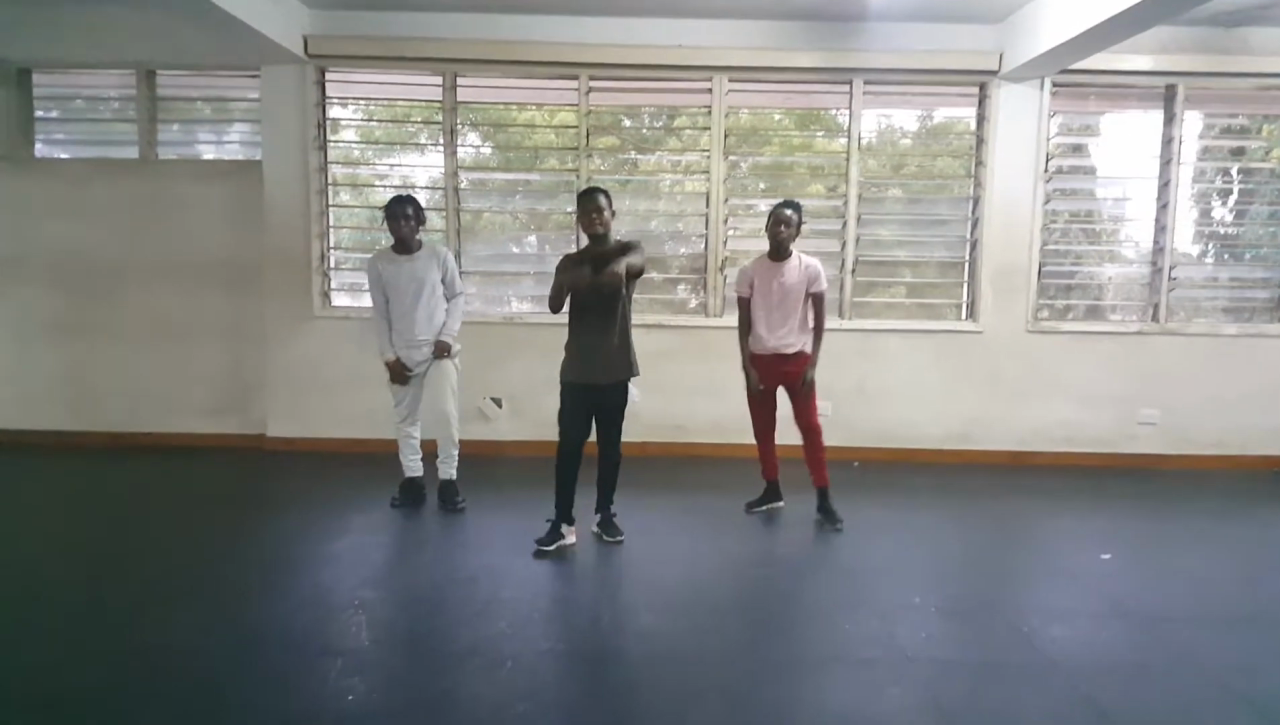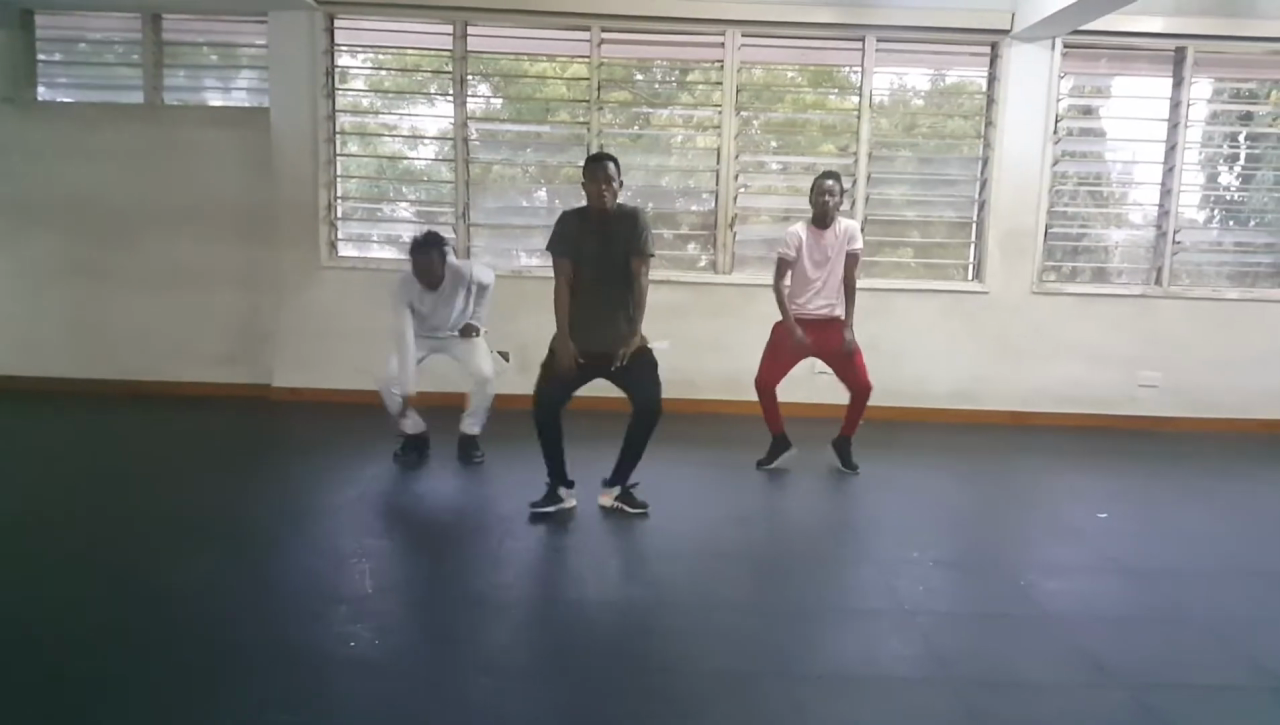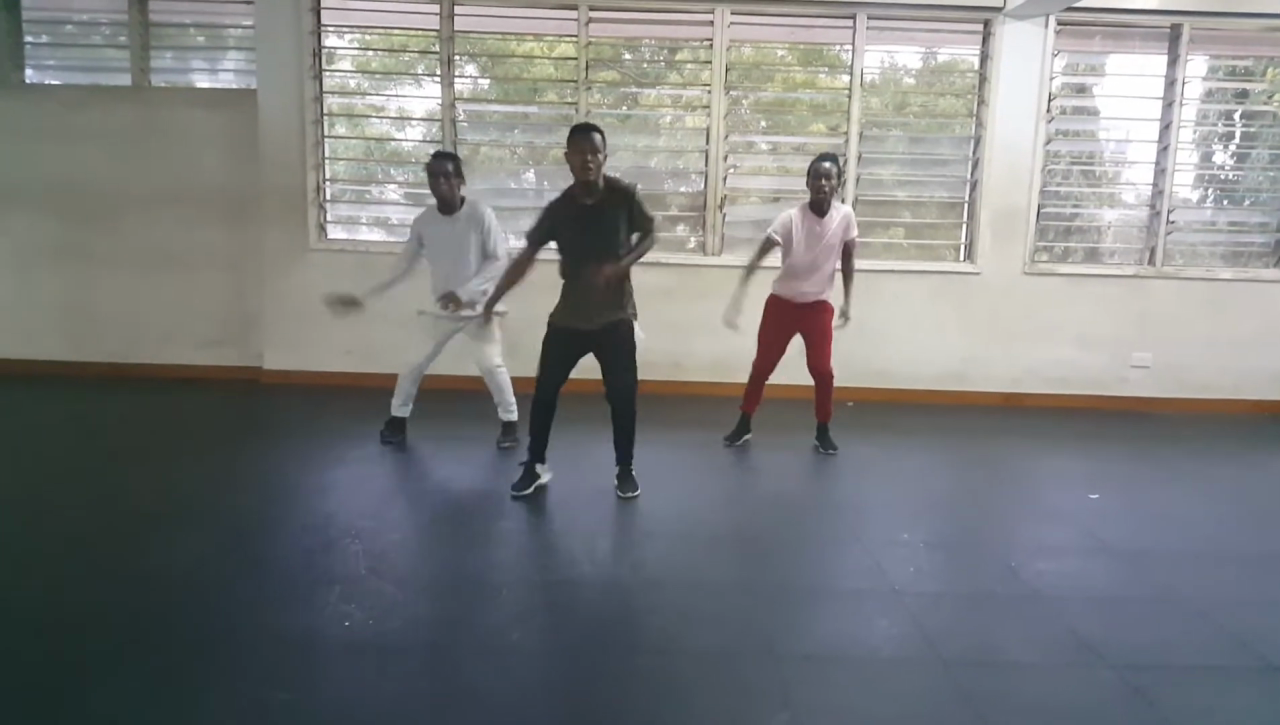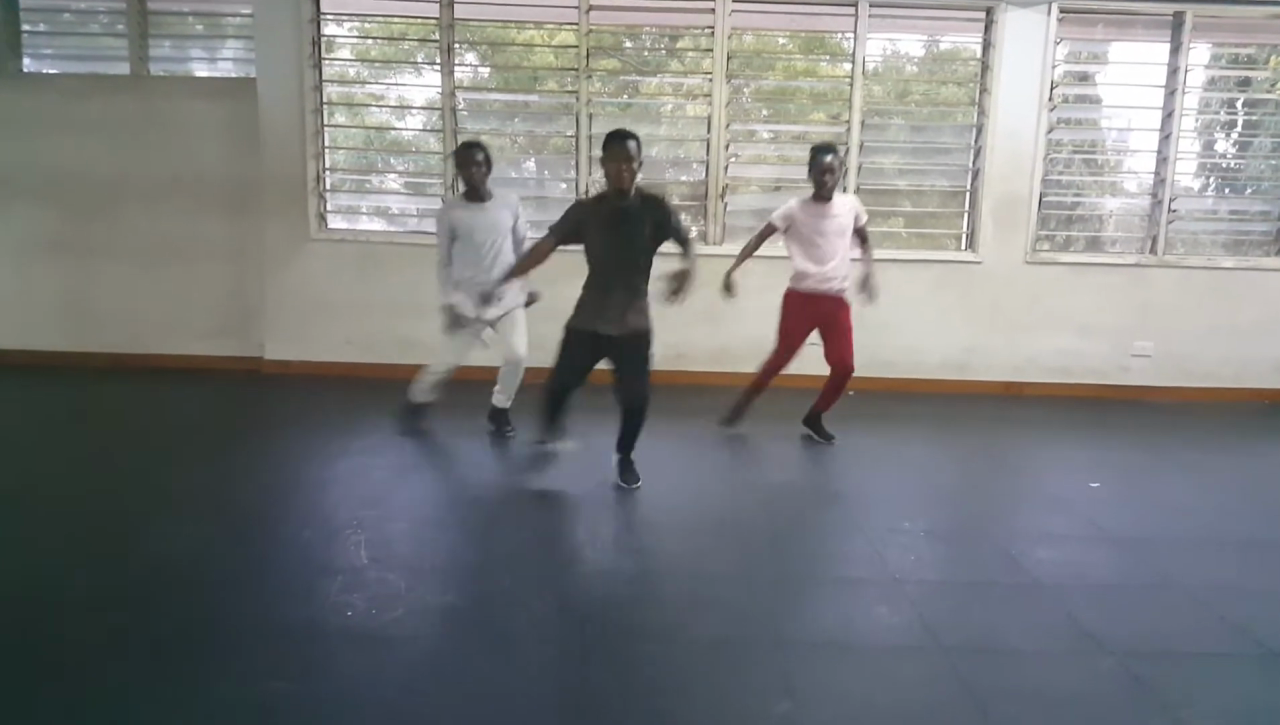
dt=0.7s
person 1, frame 1
left shoulder: (627, 252)
right shoulder: (571, 262)
left elbow: (636, 260)
right elbow: (554, 301)
left wrist: (620, 265)
right wrist: (567, 282)
left hip: (615, 365)
right hip: (577, 367)
left knee: (610, 443)
right knee: (569, 442)
left ankle: (604, 514)
right ankle: (562, 523)
person 1, frame 2
left shoulder: (634, 220)
right shoulder: (569, 223)
left elbow: (640, 279)
right elbow: (562, 282)
left wrist: (635, 333)
right wrist: (562, 338)
left hip: (622, 337)
right hip: (579, 338)
left knee: (650, 406)
right knee: (546, 403)
left ankle: (617, 486)
right ankle: (560, 486)
person 1, frame 3
left shoulder: (621, 194)
right shoulder: (557, 209)
left elbow: (646, 235)
right elbow: (526, 256)
left wrist: (620, 265)
right wrist: (492, 300)
left hip: (614, 315)
right hip: (568, 314)
left knee: (623, 394)
right knee: (544, 389)
left ankle: (624, 469)
right ankle: (535, 466)
person 1, frame 4
left shoulder: (655, 207)
right shoulder: (585, 211)
left elbow: (689, 246)
right elbow: (545, 246)
left wrist: (685, 270)
right wrist: (503, 281)
left hip: (632, 323)
right hip: (589, 319)
left knee: (635, 396)
right knee: (560, 385)
left ankle: (625, 457)
right ankle: (552, 433)
person 2, frame 1
left shoulder: (810, 267)
right shoulder: (750, 270)
left elbow: (818, 318)
right elbow: (744, 322)
left wrist: (813, 364)
right wrist: (746, 366)
left hip: (796, 358)
right hip: (760, 360)
left knee: (810, 427)
right knee: (763, 429)
left ankle: (824, 501)
right ankle: (772, 490)
person 2, frame 2
left shoulder: (850, 230)
right shoulder: (795, 233)
left elbow: (849, 280)
right elbow: (779, 283)
left wrist: (848, 328)
right wrist: (791, 327)
left hip: (831, 323)
right hip: (796, 322)
left knee: (862, 386)
right knee: (764, 382)
left ankle: (843, 443)
right ankle: (780, 441)
person 2, frame 3
left shoulder: (846, 216)
right shoulder: (789, 218)
left elbow: (848, 261)
right elbow: (758, 257)
left wrist: (847, 302)
right wrist: (737, 295)
left hip: (817, 306)
right hip: (782, 303)
left knee: (822, 371)
right knee: (762, 366)
left ankle: (823, 431)
right ankle: (744, 424)
person 2, frame 4
left shoulder: (851, 205)
right shoulder: (794, 209)
left elbow: (864, 239)
right elbow: (759, 238)
left wrist: (868, 272)
right wrist: (731, 269)
left hip: (836, 302)
right hip: (800, 298)
left knee: (844, 366)
right knee: (781, 358)
left ankle: (813, 418)
right ankle: (744, 403)
person 3, frame 1
left shoulder: (440, 256)
right shoulder: (378, 263)
left elbow: (456, 297)
right elbow: (380, 313)
left wrist: (447, 337)
right wrist: (389, 356)
left hip: (438, 350)
right hip: (403, 354)
left knee: (445, 413)
right knee: (406, 418)
left ankle: (448, 481)
right ankle: (413, 480)
person 3, frame 2
left shoulder: (464, 271)
right shoulder: (404, 287)
left elbow: (488, 280)
right elbow: (405, 336)
left wrist: (475, 320)
right wrist: (406, 390)
left hip: (458, 333)
right hip: (421, 335)
left knee: (485, 375)
right knee: (389, 384)
left ankle: (469, 436)
right ankle: (415, 435)
person 3, frame 3
left shoulder: (480, 214)
right shoulder: (424, 222)
left elbow: (498, 260)
right elbow: (403, 264)
left wrist: (465, 294)
right wrist: (364, 297)
left hip: (476, 304)
right hip: (445, 308)
left knee: (490, 364)
right knee: (415, 364)
left ankle: (510, 423)
right ankle: (397, 420)
person 3, frame 4
left shoulder: (510, 203)
right shoulder: (449, 212)
left elbow: (522, 245)
right elbow: (444, 261)
left wrist: (525, 286)
right wrist: (449, 303)
left hip: (509, 297)
right hip: (468, 300)
left knee: (516, 354)
right knee: (449, 361)
left ankle: (500, 408)
right ankle: (420, 399)
